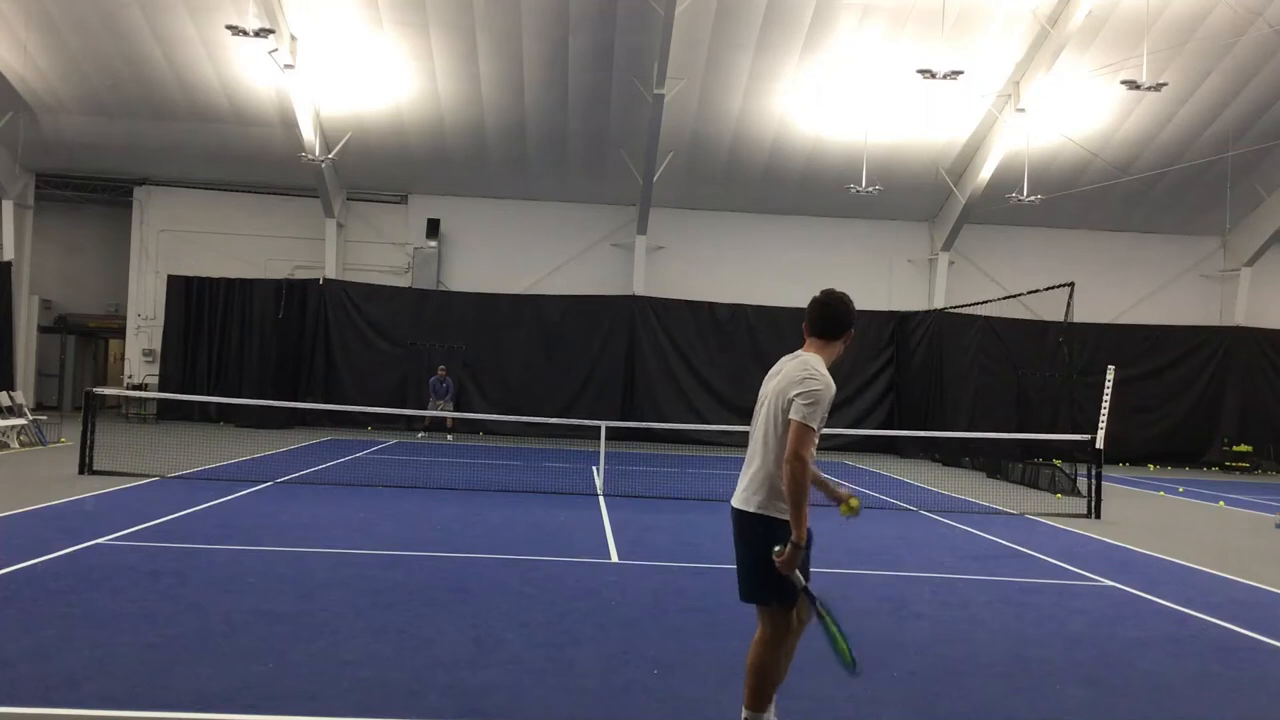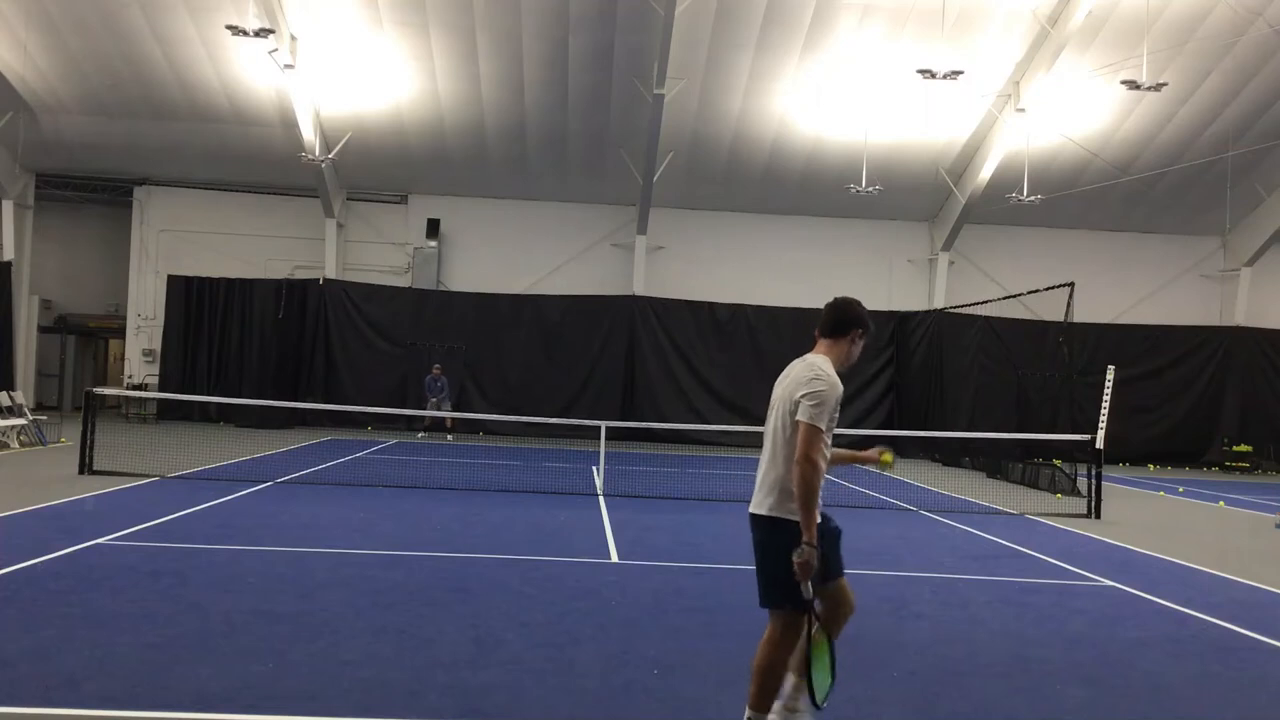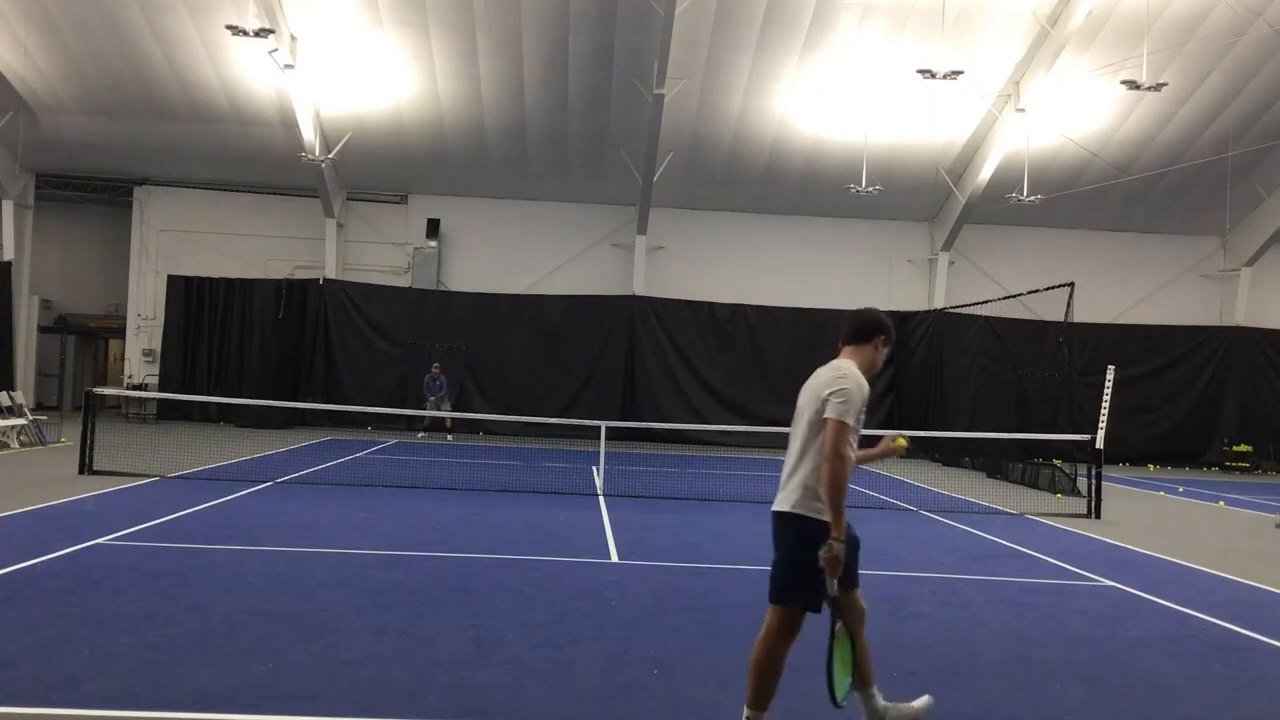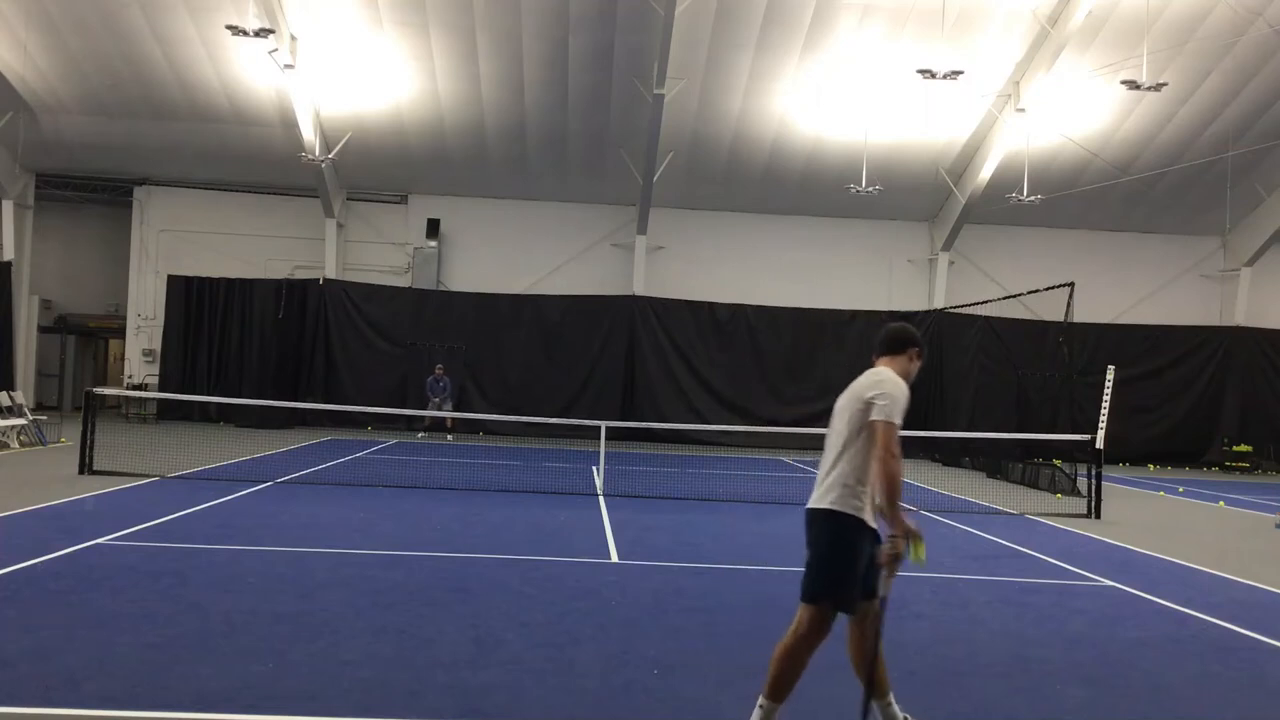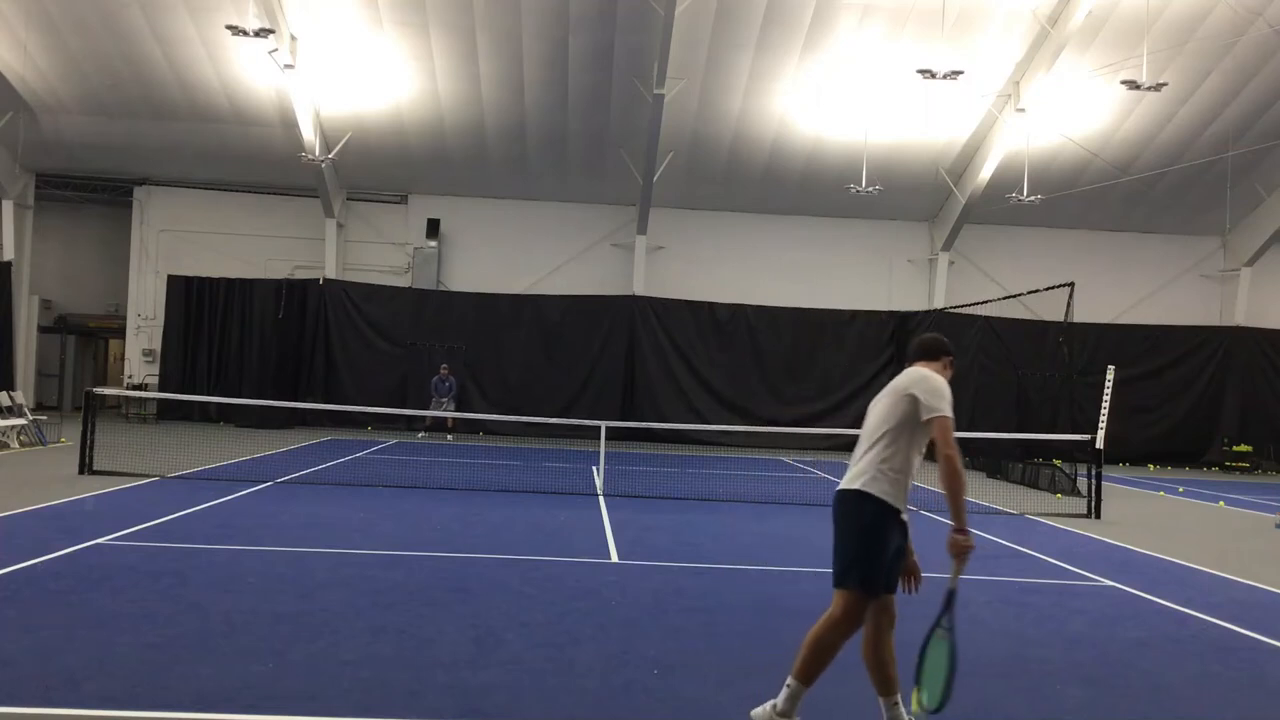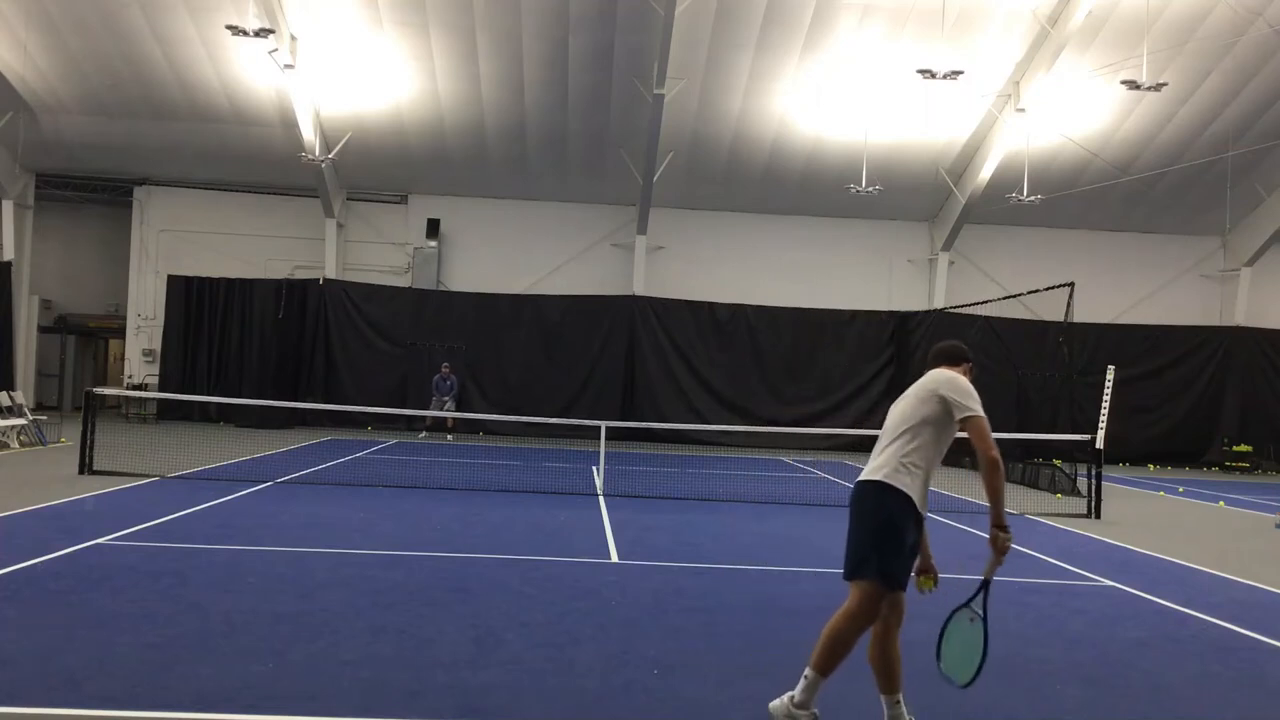
dt=0.2s
person 1, frame 1
left shoulder: (784, 367)
right shoulder: (816, 380)
right elbow: (795, 459)
left wrist: (831, 490)
right wrist: (798, 535)
left hip: (760, 508)
right hip: (770, 516)
left knee: (796, 615)
right knee: (777, 625)
person 1, frame 2
left shoulder: (799, 369)
right shoulder: (824, 380)
right elbow: (805, 461)
left wrist: (859, 457)
right wrist: (809, 540)
left hip: (787, 514)
right hip: (785, 519)
left knee: (840, 604)
right knee: (787, 627)
person 1, frame 3
left shoulder: (825, 375)
right shoulder: (851, 380)
right elbow: (834, 458)
left wrist: (876, 452)
right wrist: (837, 534)
left hip: (809, 514)
right hip: (806, 517)
left knee: (851, 612)
right knee: (784, 624)
person 1, frame 4
left shoulder: (860, 386)
right shoulder: (892, 386)
right elbow: (887, 457)
left wrist: (893, 520)
right wrist: (896, 530)
left hip: (840, 514)
right hip: (840, 518)
left knee: (867, 620)
right knee: (813, 624)
person 1, frame 5
left shoulder: (898, 388)
right shoulder: (931, 382)
right elbow: (948, 455)
left wrist: (906, 551)
right wrist: (960, 528)
left hip: (873, 506)
right hip: (868, 505)
left knee: (883, 615)
right knee: (848, 611)
person 1, frame 6
left shoulder: (919, 392)
right shoulder: (955, 384)
right elbow: (989, 456)
left wrist: (923, 553)
right wrist: (998, 525)
left hip: (886, 498)
right hip: (886, 497)
left knee: (890, 613)
right knee: (865, 604)
